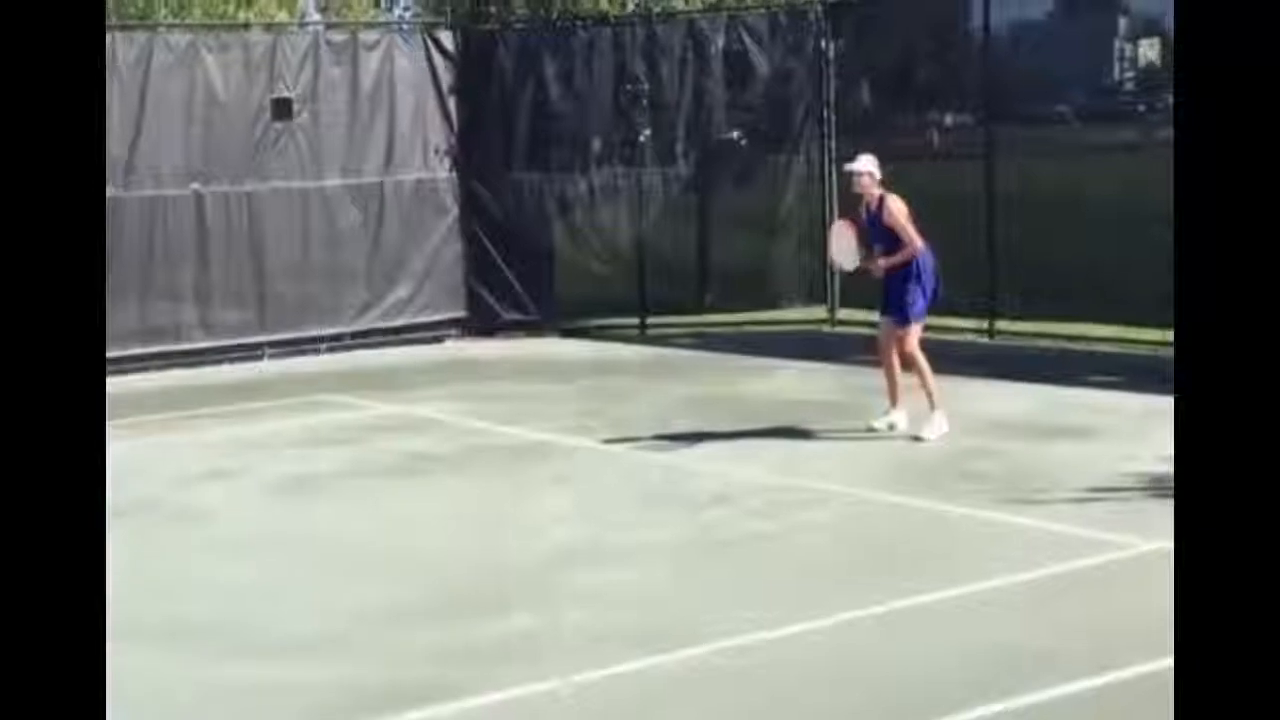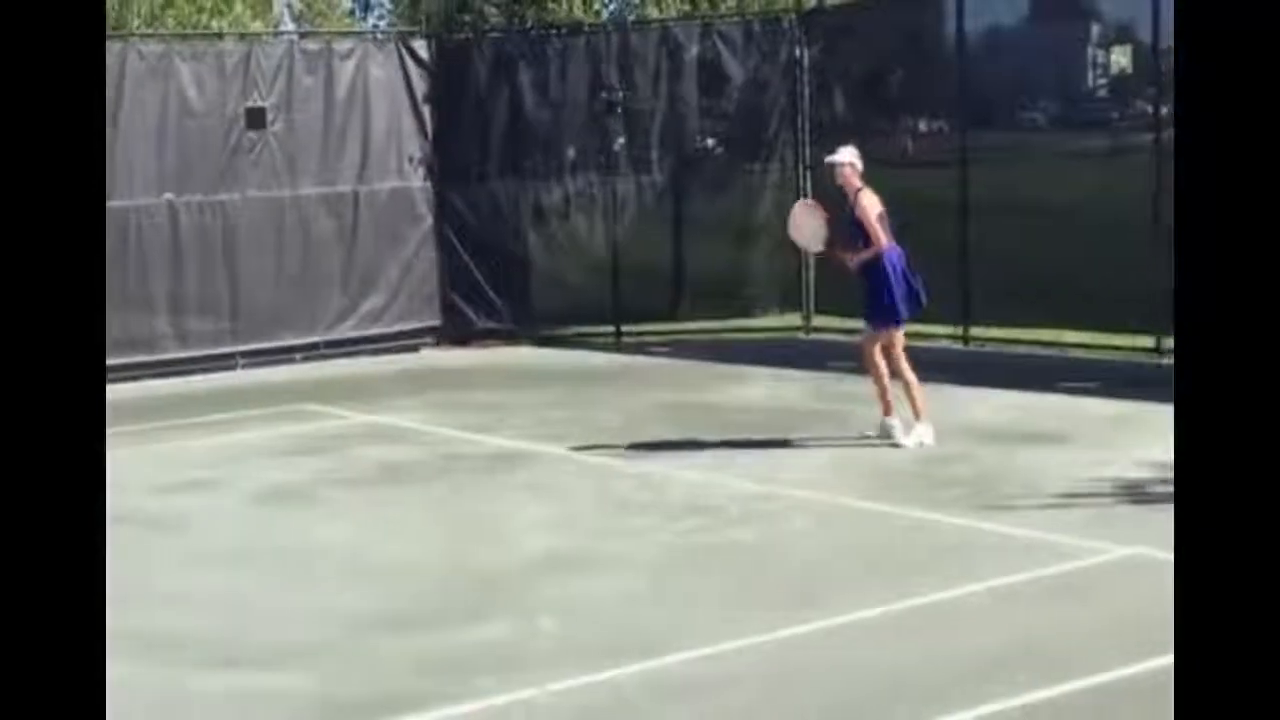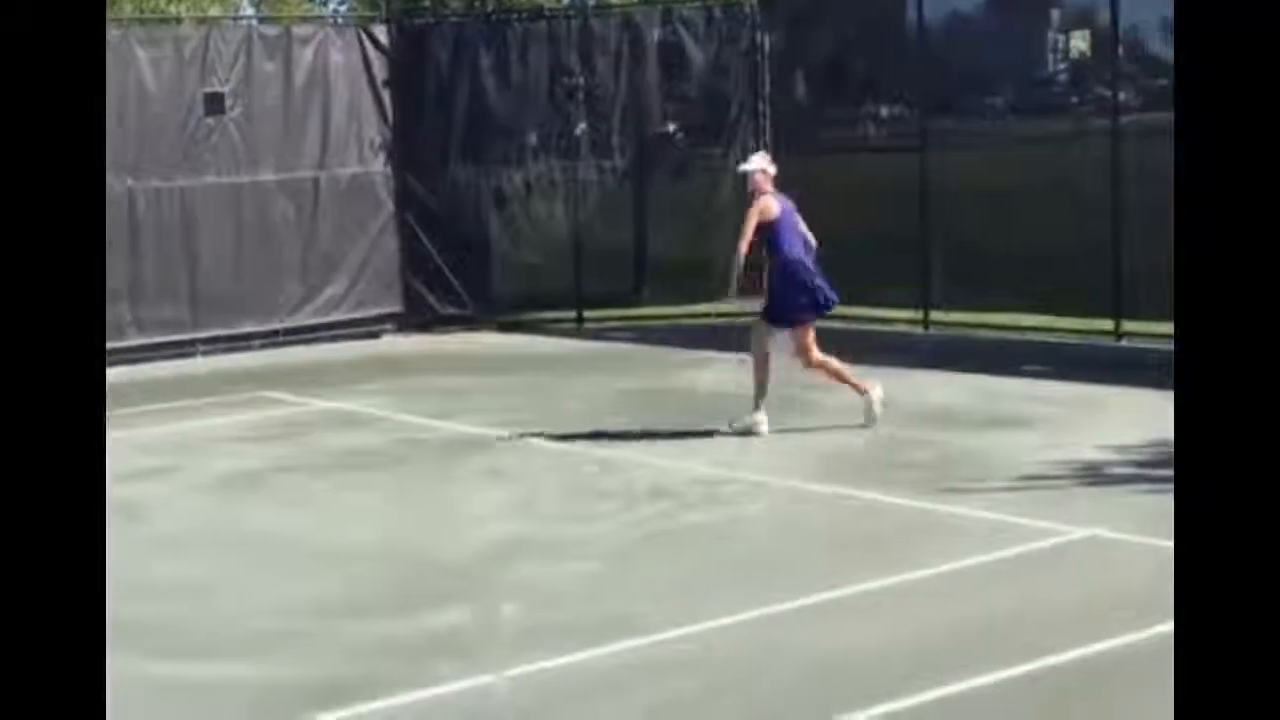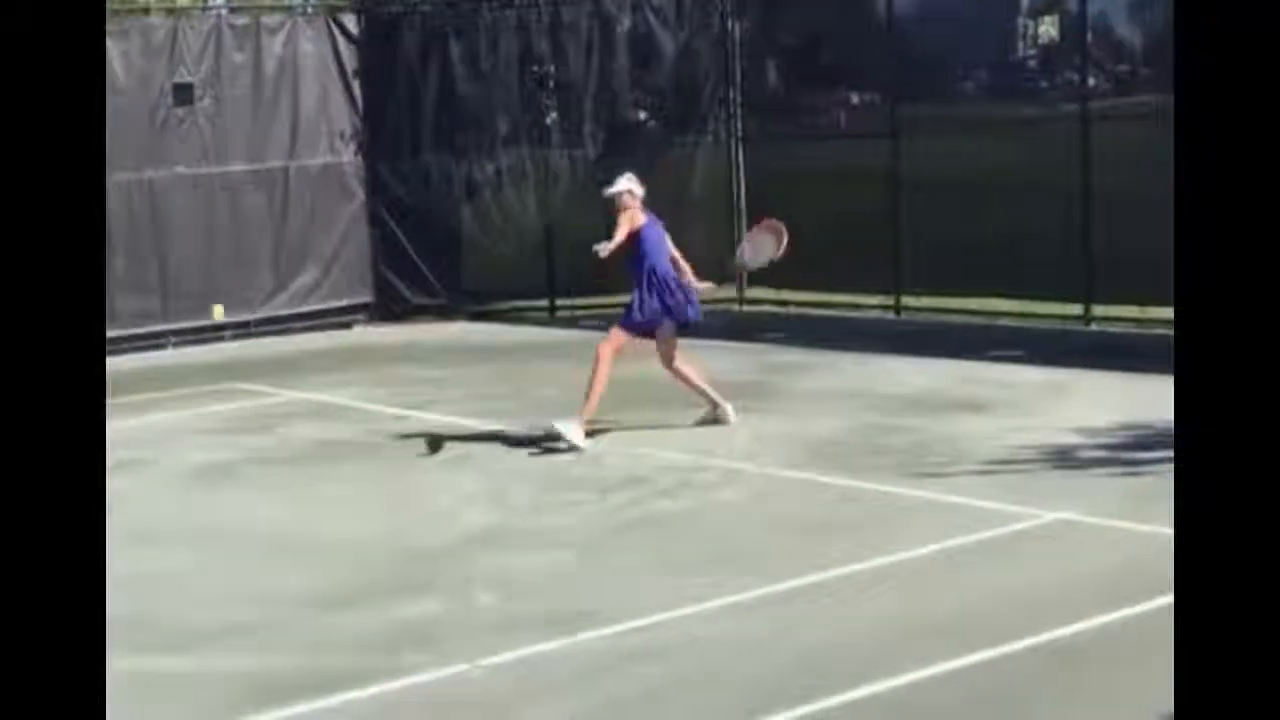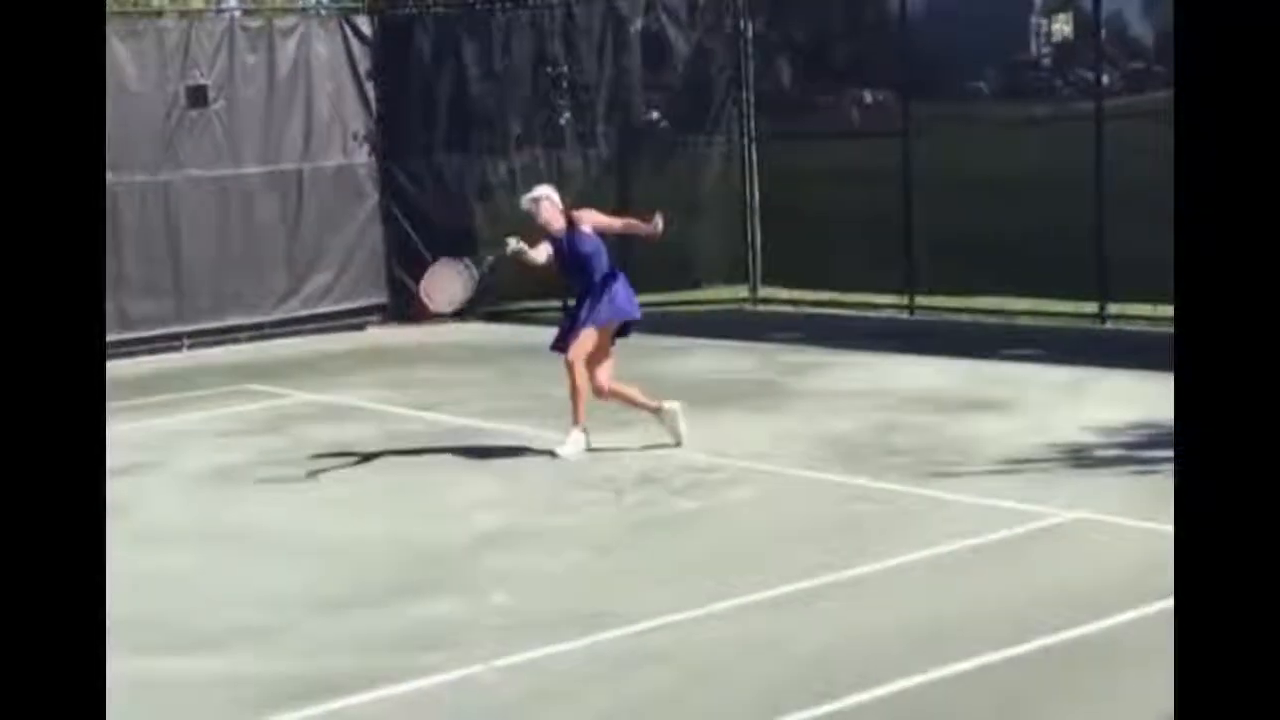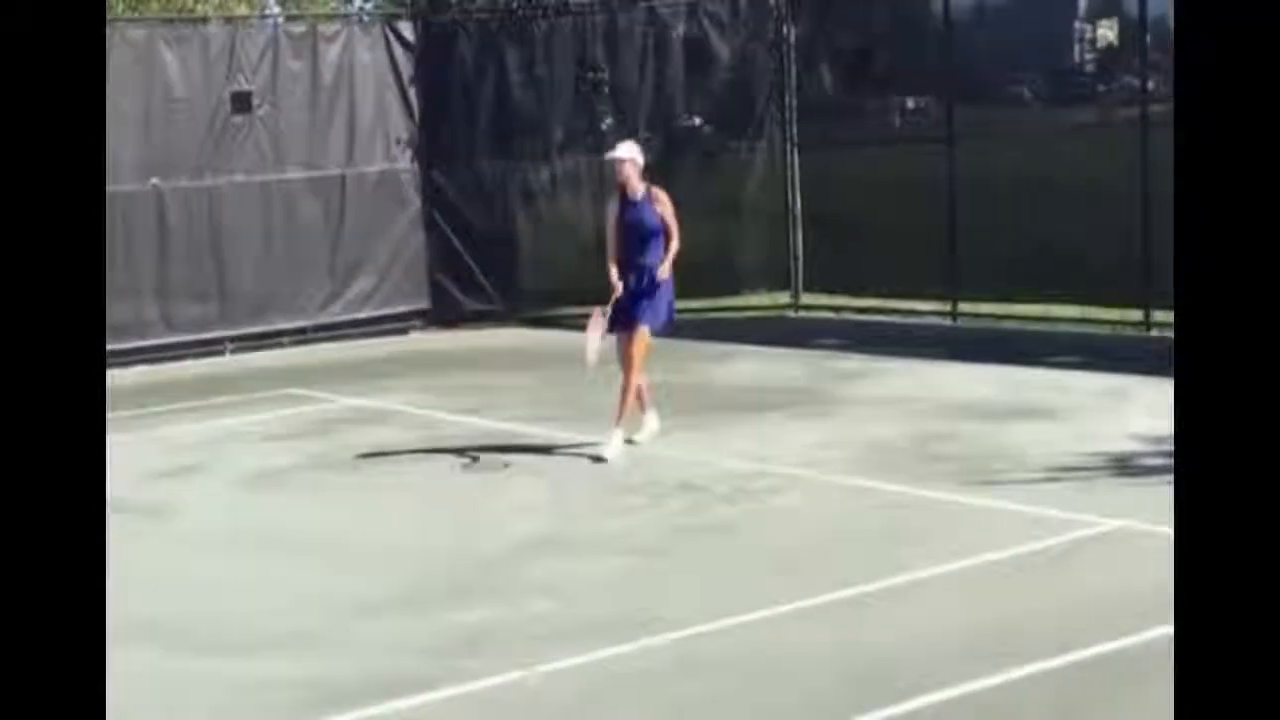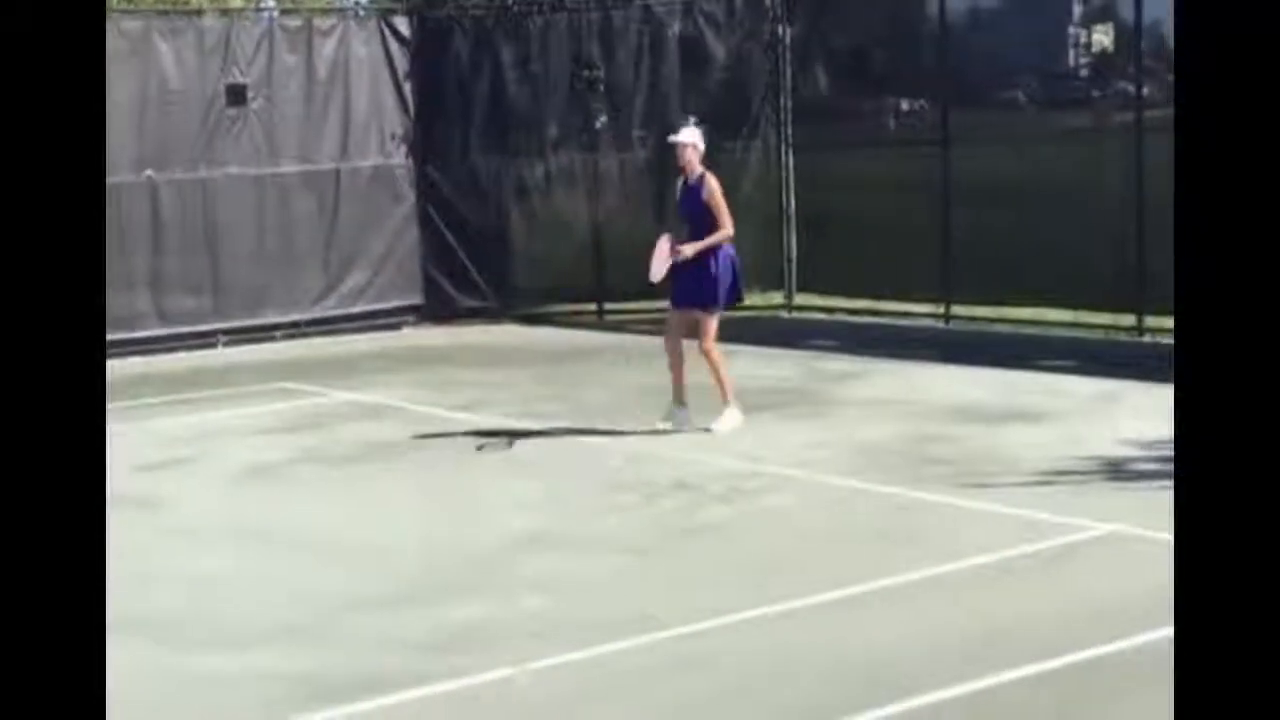
dt=0.5s
person 1, frame 1
left shoulder: (890, 205)
right shoulder: (864, 209)
left elbow: (916, 246)
left wrist: (885, 263)
right wrist: (874, 263)
left hip: (915, 275)
right hip: (895, 278)
left knee: (909, 347)
right knee: (885, 344)
left ankle: (938, 416)
right ankle: (896, 412)
person 1, frame 2
left shoulder: (863, 199)
right shoulder: (853, 199)
left elbow: (882, 244)
left wrist: (855, 258)
right wrist: (849, 253)
left hip: (888, 277)
right hip: (878, 279)
left knee: (895, 355)
right knee: (871, 349)
left ankle: (922, 427)
right ankle: (889, 418)
person 1, frame 3
left shoulder: (760, 204)
right shoulder: (784, 204)
left elbow: (741, 250)
right elbow: (810, 241)
left wrist: (734, 283)
left hip: (793, 284)
right hip: (787, 284)
left knee: (810, 358)
right knee: (758, 339)
left ankle: (868, 392)
right ankle: (758, 415)
person 1, frame 4
left shoulder: (630, 215)
right shoulder: (654, 223)
left elbow: (621, 234)
right elbow: (677, 258)
left wrist: (609, 246)
right wrist: (693, 283)
left hip: (652, 292)
right hip: (666, 295)
left knee: (605, 350)
right knee: (670, 360)
left ankle: (579, 425)
right ankle: (720, 406)
person 1, frame 5
left shoulder: (581, 219)
right shoulder: (547, 245)
left elbow: (624, 224)
right elbow: (536, 258)
left wrist: (650, 228)
right wrist: (519, 250)
left hip: (609, 295)
right hip: (585, 306)
left knee: (573, 357)
right knee: (602, 386)
left ankle: (578, 433)
right ankle: (662, 409)
person 1, frame 6
left shoulder: (657, 197)
right shoulder: (616, 203)
left elbow: (674, 235)
right elbow: (612, 248)
left wrist: (667, 264)
right wrist: (613, 277)
left hip: (653, 283)
right hip: (627, 283)
left knee: (634, 357)
right knee: (626, 361)
left ankle: (616, 434)
right ankle: (649, 415)
person 1, frame 7
left shoulder: (709, 183)
right shoulder: (681, 183)
left elbow: (727, 229)
left wrist: (695, 248)
right wrist: (677, 247)
left hip: (714, 263)
right hip: (691, 266)
left knee: (706, 342)
right knee: (671, 336)
left ankle: (731, 407)
right ankle: (679, 405)
